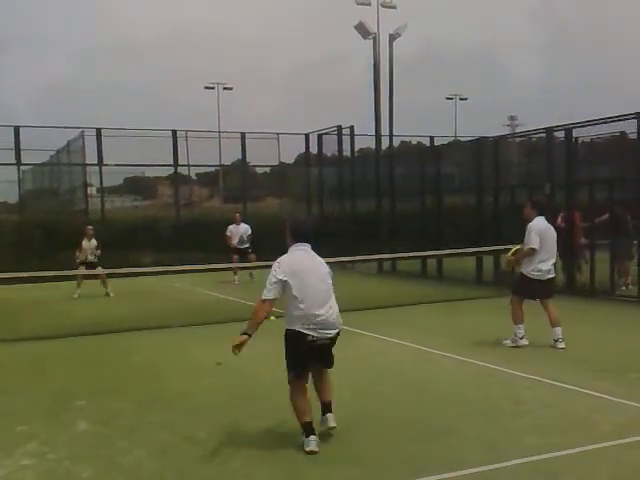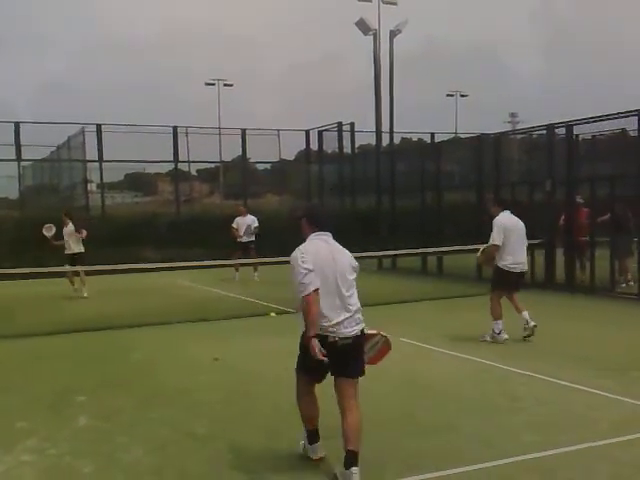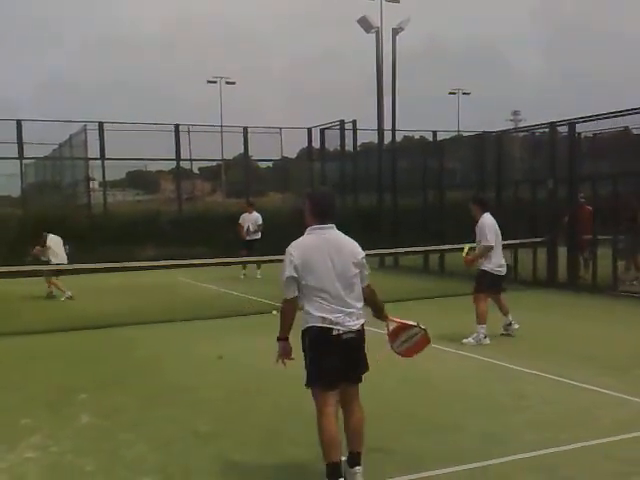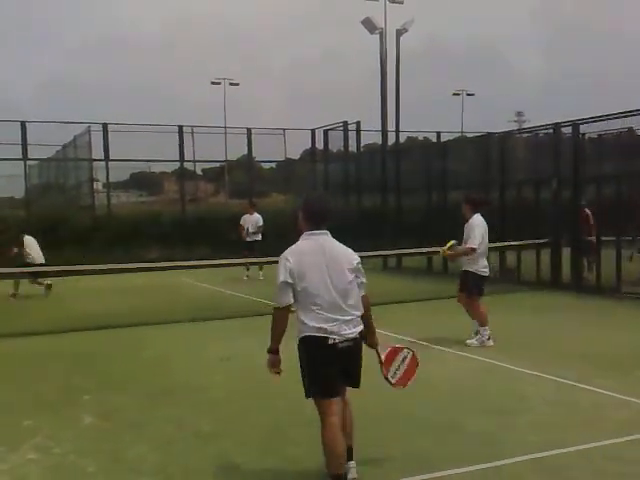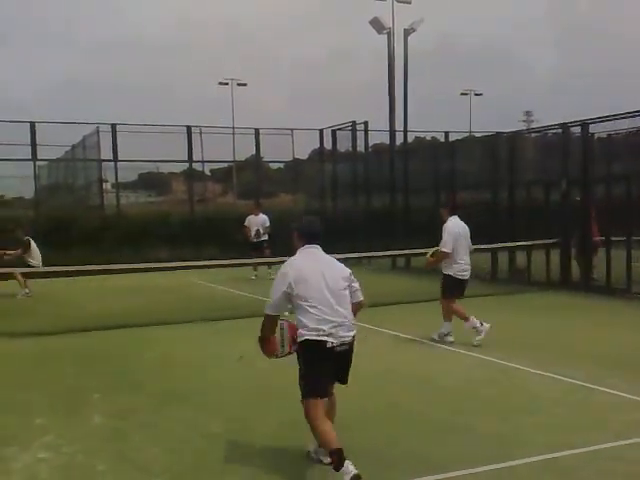
dt=0.4s
person 1, frame 1
left shoulder: (282, 264)
right shoulder: (321, 263)
left elbow: (265, 304)
left wrist: (247, 333)
left hip: (302, 333)
right hip: (330, 329)
left knee: (298, 385)
right knee: (321, 372)
left ankle: (309, 437)
right ankle: (327, 414)
person 1, frame 2
left shoulder: (303, 253)
right shoulder: (345, 253)
left elbow: (310, 298)
left wrist: (311, 336)
left hip: (321, 335)
right hip: (353, 332)
left knee: (305, 386)
right knee: (349, 400)
left ankle: (313, 444)
person 1, frame 3
left shoulder: (297, 249)
right shoulder: (352, 246)
left elbow: (290, 301)
right elbow: (366, 289)
left wrist: (283, 339)
right wrist: (381, 313)
left hip: (320, 333)
right hip: (353, 330)
left knee: (327, 407)
right knee: (351, 400)
person 1, frame 4
left shoulder: (291, 256)
right shoulder: (348, 253)
left elbow: (282, 309)
right elbow: (363, 301)
left wrist: (273, 350)
right wrist: (370, 333)
left hip: (317, 341)
right hip: (350, 338)
left knee: (330, 415)
right knee: (341, 402)
person 1, frame 5
left shoulder: (290, 269)
right shoulder: (338, 265)
left elbow: (272, 314)
right elbow: (358, 303)
left wrist: (264, 339)
left hip: (315, 342)
right hip: (345, 339)
left knee: (314, 411)
right knee: (326, 392)
right ankle: (325, 448)
person 2, frame 1
left shoulder: (533, 226)
right shoulder: (550, 227)
left elbow: (531, 250)
left wrist: (515, 259)
left hip: (531, 273)
right hip: (547, 273)
left knee: (515, 301)
right knee: (548, 305)
left ankle: (520, 336)
right ankle: (558, 339)
person 2, frame 2
left shoulder: (499, 220)
right shoulder: (518, 221)
left elbow: (495, 245)
left wrist: (483, 257)
left hip: (506, 266)
right hip: (521, 266)
left knee: (495, 297)
right knee: (511, 295)
left ankle: (498, 332)
right ankle: (528, 322)
person 2, frame 3
left shoulder: (485, 222)
right shoulder: (486, 221)
left elbow: (488, 246)
left wrist: (473, 258)
right wrist: (475, 255)
left hip: (489, 268)
right hip: (496, 267)
left knee: (479, 298)
right knee: (496, 296)
left ankle: (481, 335)
right ankle: (510, 324)
person 2, frame 4
left shoulder: (476, 223)
right shoulder: (474, 222)
left elbow: (471, 249)
left wrist: (453, 255)
right wrist: (457, 250)
left hip: (475, 269)
right hip: (470, 268)
left knee: (475, 301)
right knee: (463, 298)
left ankle: (485, 337)
right ankle: (480, 329)
person 2, frame 5
left shoulder: (449, 226)
right shoulder: (463, 226)
left elbow: (445, 252)
right elbow: (468, 248)
left wrist: (433, 261)
left hip: (453, 271)
right hip: (462, 269)
left knee: (450, 303)
right knee: (445, 300)
left ankle: (479, 326)
right ankle: (446, 333)
